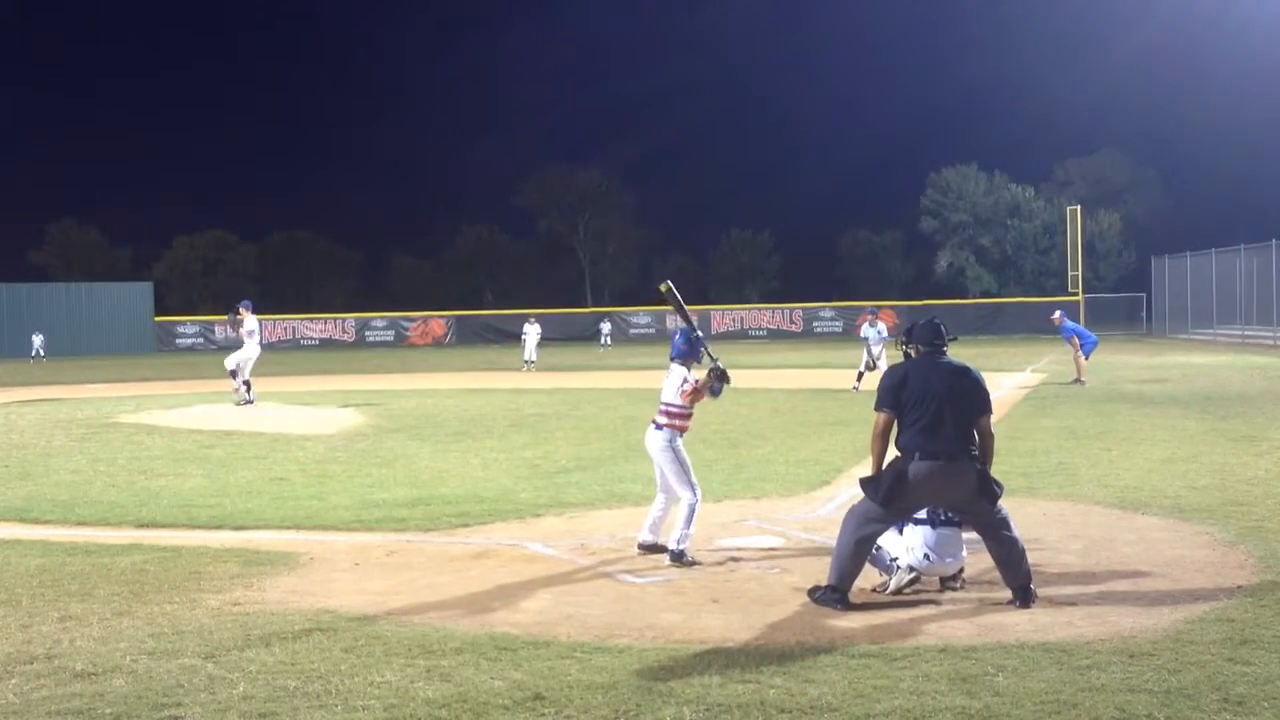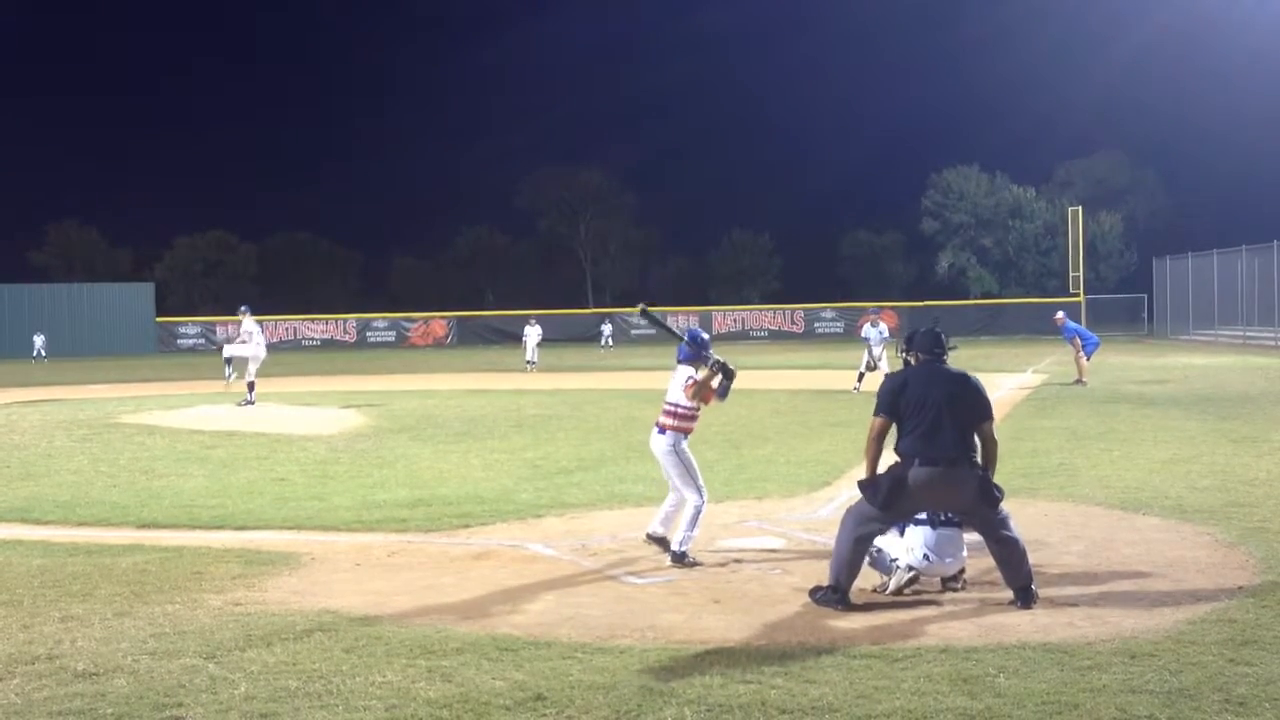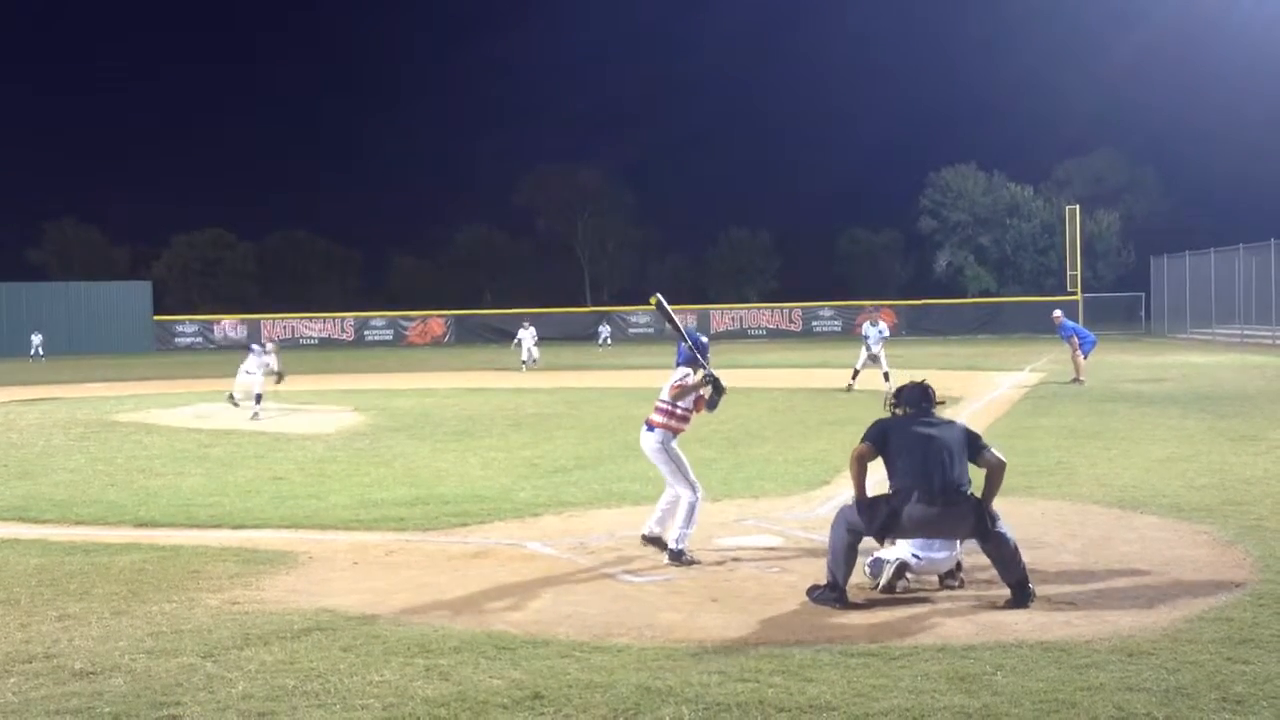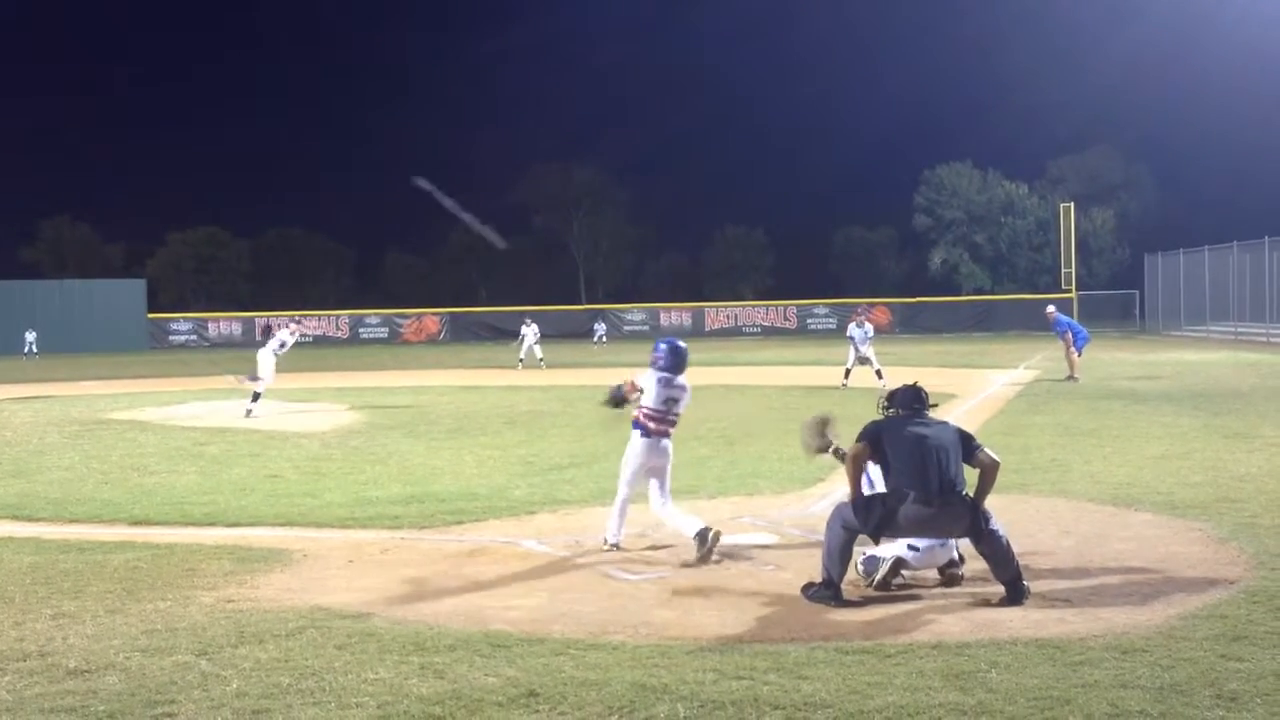
dt=0.5s
person 1, frame 1
left shoulder: (898, 374)
right shoulder: (970, 376)
left elbow: (881, 430)
right elbow: (986, 434)
left wrist: (876, 475)
right wrist: (982, 476)
left hip: (915, 470)
right hip: (962, 471)
left knee: (862, 521)
right knee: (996, 525)
left ankle: (836, 591)
right ankle: (1023, 590)
person 1, frame 2
left shoulder: (898, 381)
right shoulder: (970, 383)
left elbow: (877, 434)
right elbow: (989, 439)
left wrist: (870, 479)
right wrist: (985, 481)
left hip: (915, 475)
right hip: (963, 476)
left knee: (859, 521)
right knee: (997, 525)
left ankle: (836, 591)
right ankle: (1024, 590)
person 1, frame 3
left shoulder: (886, 426)
right shoulder: (956, 428)
left elbow: (859, 456)
right elbow: (998, 463)
left wrist: (862, 502)
right wrist: (983, 506)
left hip: (910, 513)
right hip: (959, 516)
left knee: (847, 519)
right knee: (989, 522)
left ankle: (834, 591)
right ankle: (1021, 589)
person 1, frame 4
left shoulder: (881, 427)
right shoulder: (950, 429)
left elbow: (854, 456)
right elbow: (991, 462)
left wrist: (857, 499)
right wrist: (976, 504)
left hip: (906, 512)
right hip: (954, 515)
left knee: (843, 516)
right knee: (981, 520)
left ankle: (829, 588)
right ankle: (1015, 587)
person 2, frame 1
left shoulder: (680, 371)
right shoulder: (680, 373)
left elbow: (709, 393)
right elbow: (690, 400)
left wrist: (717, 380)
right wrist: (709, 378)
left hip: (658, 436)
right hip: (667, 439)
left knee: (667, 492)
right knee: (691, 495)
left ankle: (647, 541)
right ankle: (676, 551)
person 2, frame 2
left shoulder: (687, 372)
right shoulder: (686, 372)
left elbow: (717, 396)
right elbow: (693, 394)
left wrist: (726, 378)
right wrist: (711, 372)
left hip: (663, 438)
right hip: (671, 441)
left knee: (680, 492)
right knee: (697, 497)
left ankle: (656, 532)
right ankle: (678, 552)
person 2, frame 3
left shoulder: (688, 375)
right shoulder: (686, 373)
left elbow: (706, 406)
right elbow: (673, 395)
left wrist: (716, 391)
right wrist: (701, 382)
left hip: (656, 436)
right hip: (659, 439)
left knee: (677, 488)
right knee: (691, 493)
left ankle: (653, 533)
right ankle: (677, 551)
person 2, frame 4
left shoulder: (653, 378)
right shoulder: (684, 388)
left elbow: (629, 392)
right wrist: (638, 395)
left hip: (641, 443)
right hip: (663, 447)
left knee: (624, 491)
right knee: (661, 502)
left ankle: (612, 538)
right ankle: (700, 532)
